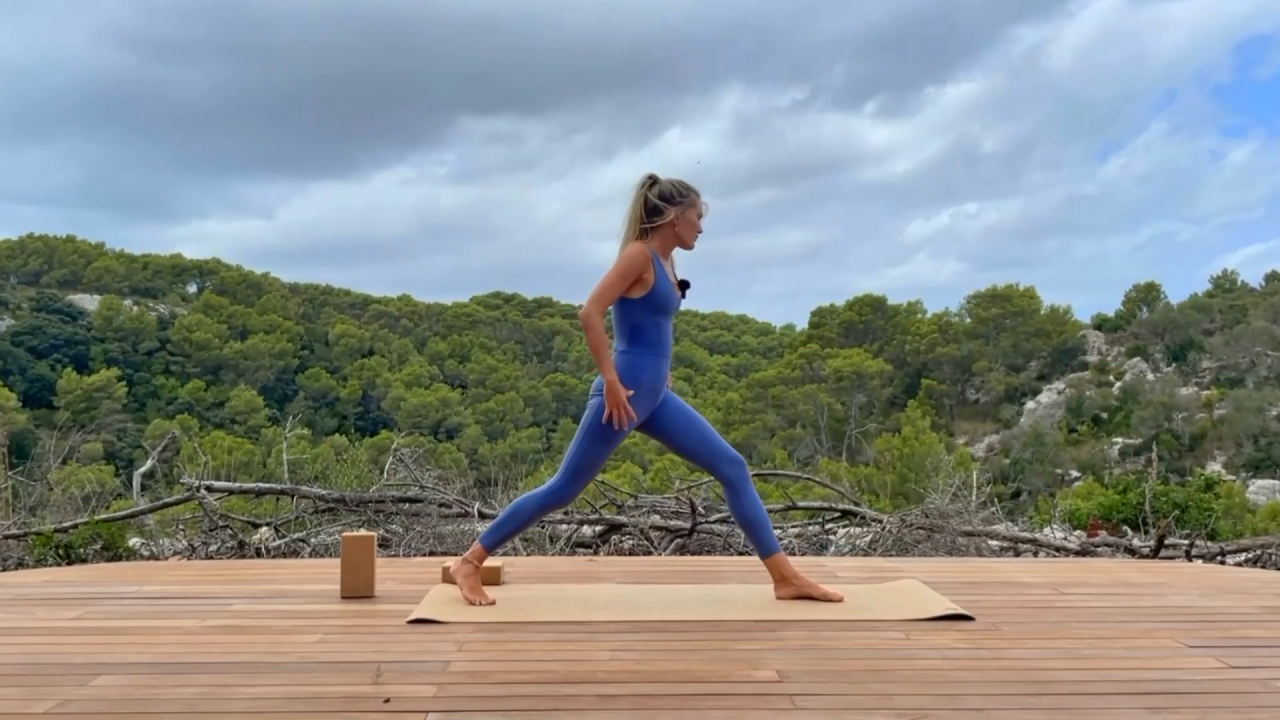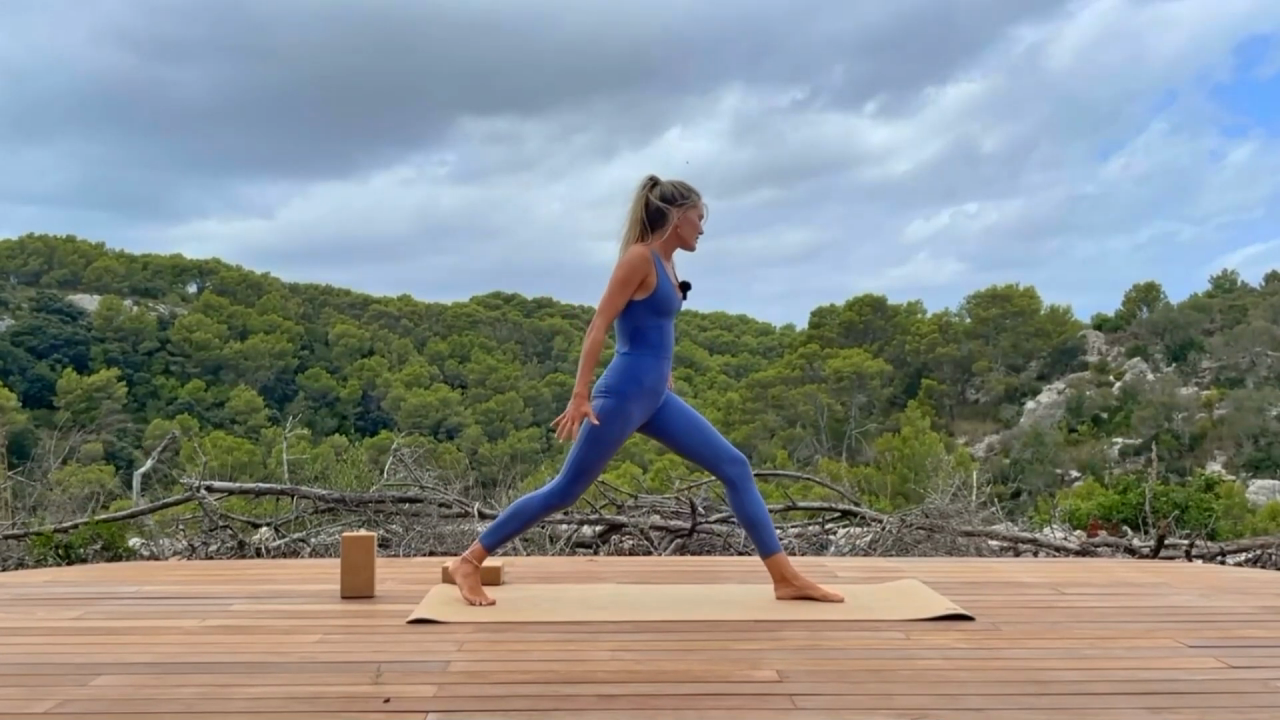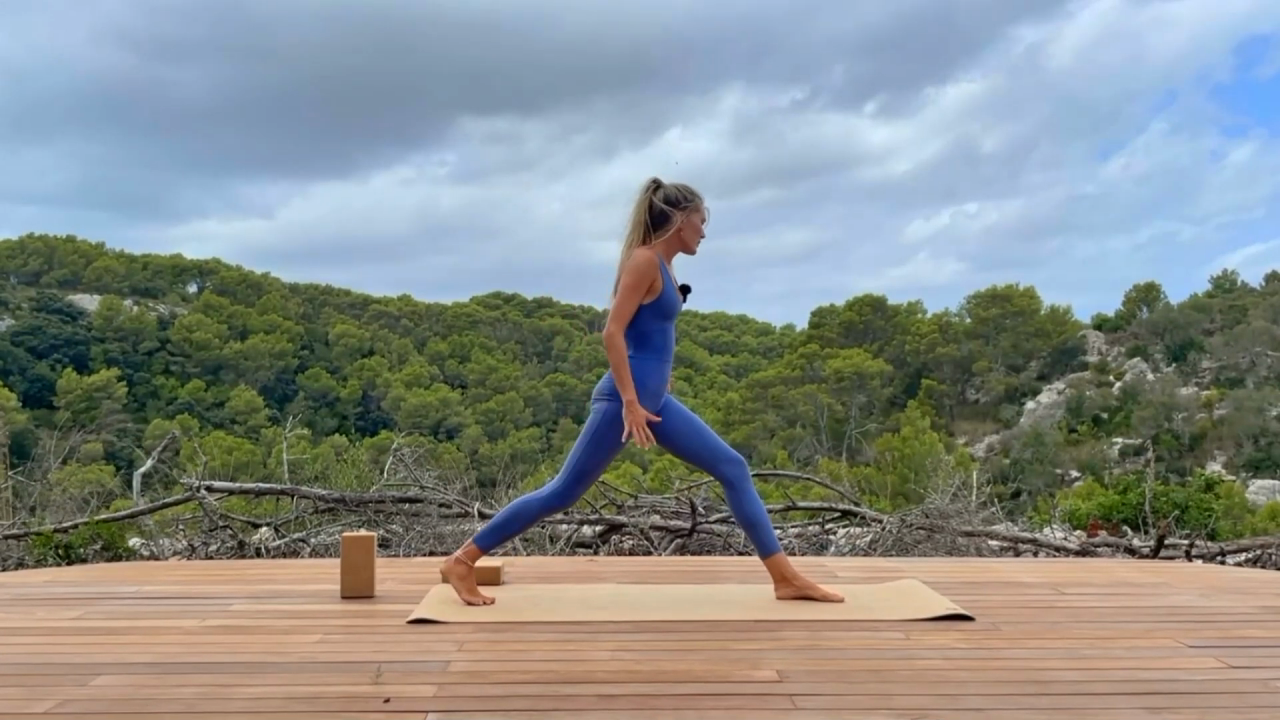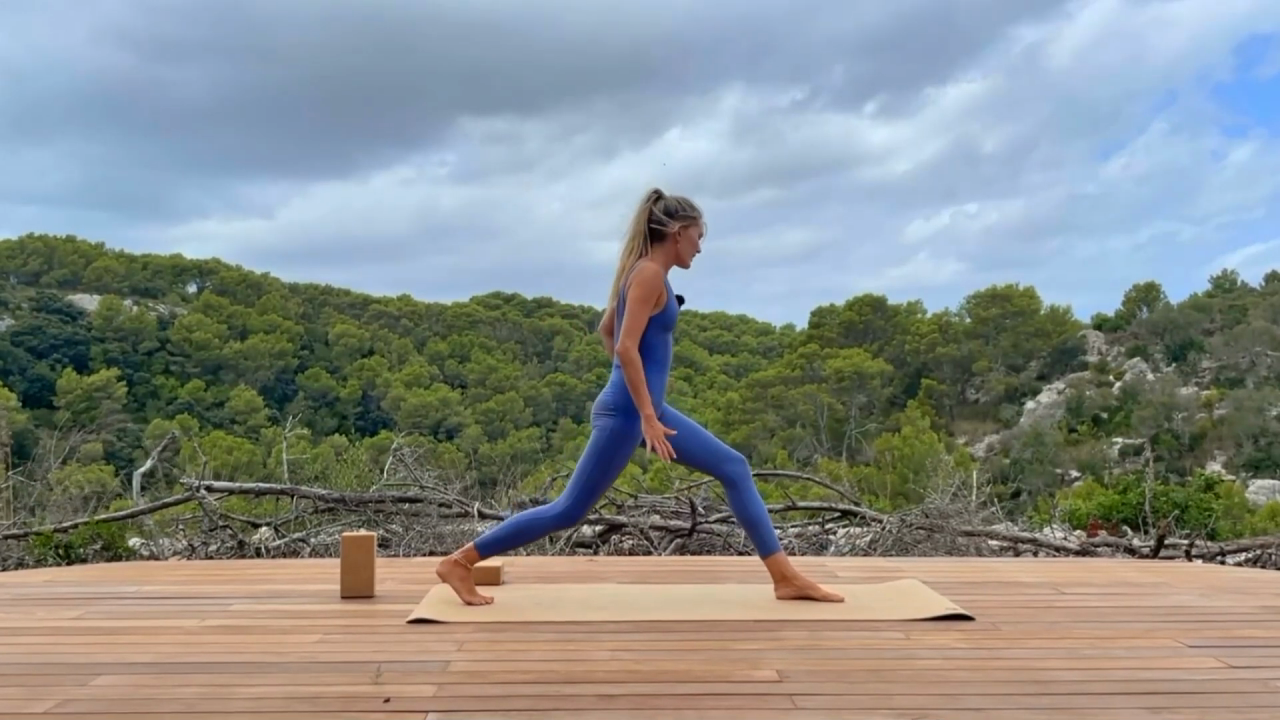
dt=0.4s
person 1, frame 1
left shoulder: (662, 261)
right shoulder: (639, 253)
right elbow: (589, 312)
right wrist: (611, 382)
left hip: (655, 396)
right hip: (624, 394)
left knee: (732, 468)
right knee: (563, 489)
left ankle: (785, 577)
right ankle: (469, 563)
person 1, frame 2
left shoulder: (663, 262)
right shoulder: (640, 256)
right elbow: (599, 324)
right wrist: (580, 396)
left hip: (656, 397)
right hip: (623, 394)
left knee: (736, 467)
right knee: (565, 491)
left ankle: (785, 577)
right ankle: (469, 562)
person 1, frame 3
left shoulder: (660, 264)
right shoulder: (644, 259)
right elbow: (612, 332)
right wrist: (629, 402)
left hip: (653, 397)
right hip: (630, 398)
left knee: (733, 469)
right knee: (563, 493)
left ankle: (786, 578)
right ankle: (462, 562)
person 1, frame 4
left shoulder: (647, 273)
right shoulder: (648, 273)
left elbow: (605, 328)
right elbow: (626, 346)
right wrist: (648, 417)
left hip: (644, 406)
right hip: (626, 412)
left knee: (735, 468)
right knee: (568, 511)
left ankle: (785, 577)
right ankle: (459, 562)
